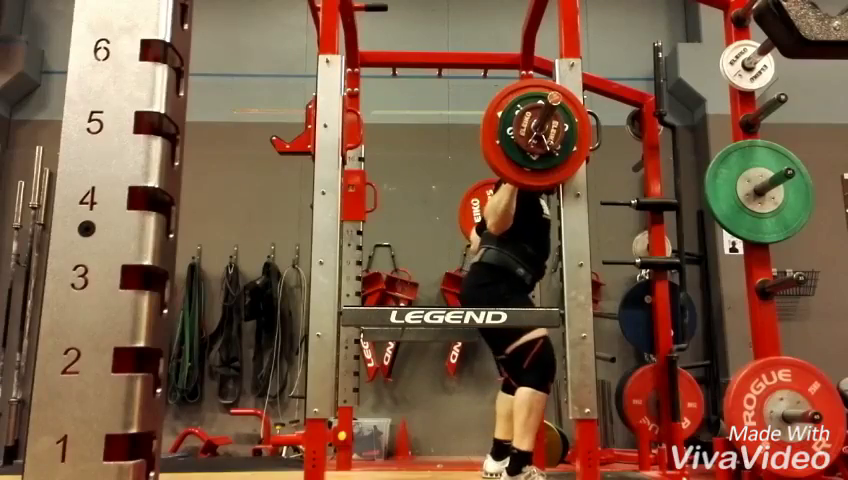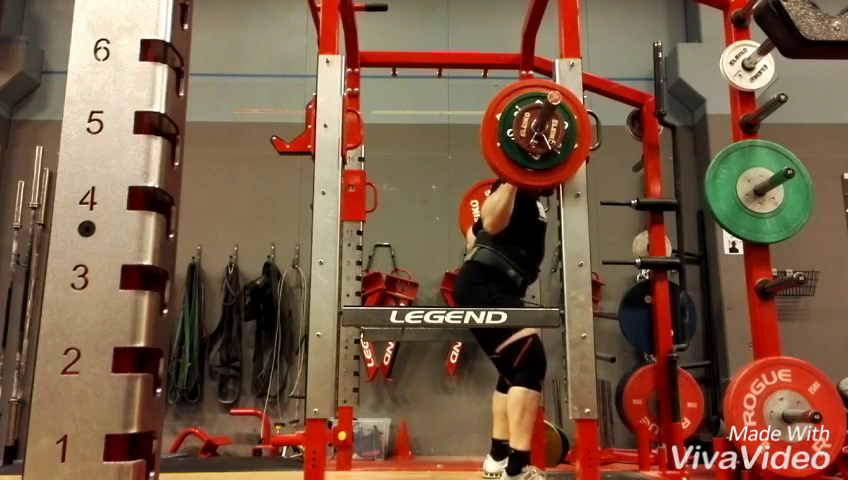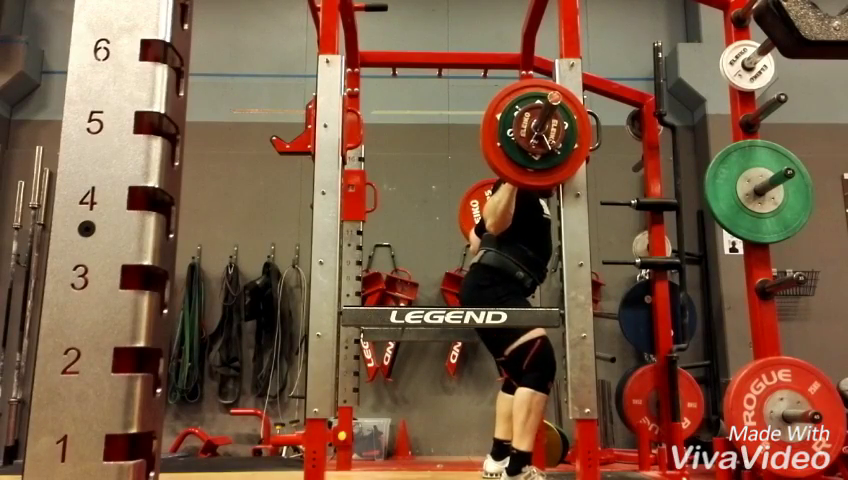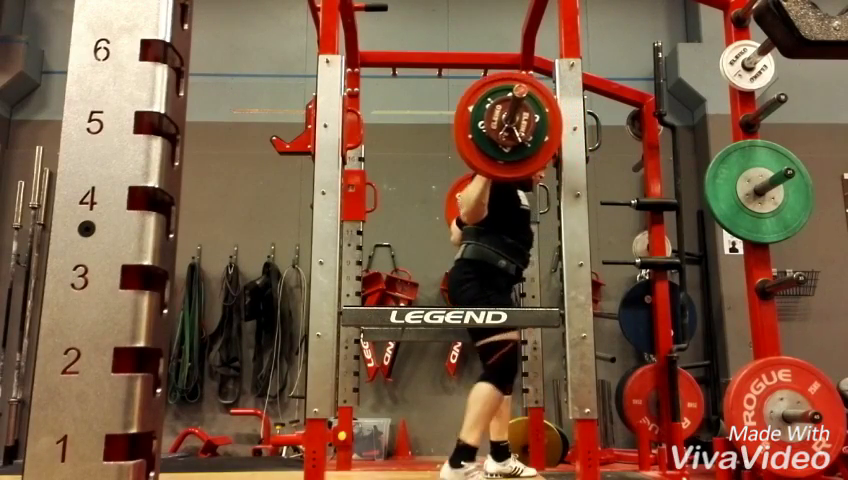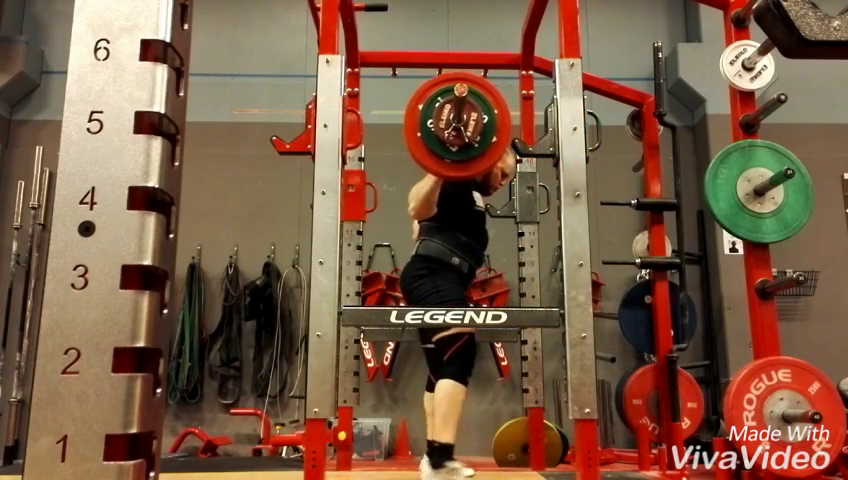
dt=1s
person 1, frame 1
left shoulder: (528, 196)
right shoulder: (524, 189)
left elbow: (477, 237)
right elbow: (496, 223)
left hip: (494, 287)
right hip: (492, 286)
left knee: (521, 371)
right knee: (539, 363)
person 1, frame 2
left shoulder: (526, 197)
right shoulder: (520, 190)
left elbow: (474, 235)
right elbow: (493, 223)
right wrist: (511, 180)
left hip: (488, 288)
right hip: (484, 286)
left knee: (515, 369)
right knee: (530, 363)
person 1, frame 3
left shoulder: (528, 197)
right shoulder: (522, 189)
left elbow: (476, 242)
right elbow: (495, 223)
right wrist: (511, 179)
left hip: (494, 291)
right hip: (492, 289)
left knee: (521, 372)
right knee: (539, 366)
person 1, frame 4
left shoulder: (507, 190)
right shoulder: (502, 182)
left elbow: (457, 234)
right elbow: (469, 214)
right wrist: (485, 172)
left hip: (483, 283)
right hip: (479, 281)
left knee: (498, 369)
right knee: (502, 366)
person 1, frame 5
left shoulder: (467, 193)
right shoulder: (458, 183)
left elbow: (420, 227)
right elbow: (418, 209)
left hip: (436, 280)
right hip: (433, 277)
left knee: (444, 366)
right knee: (458, 359)
